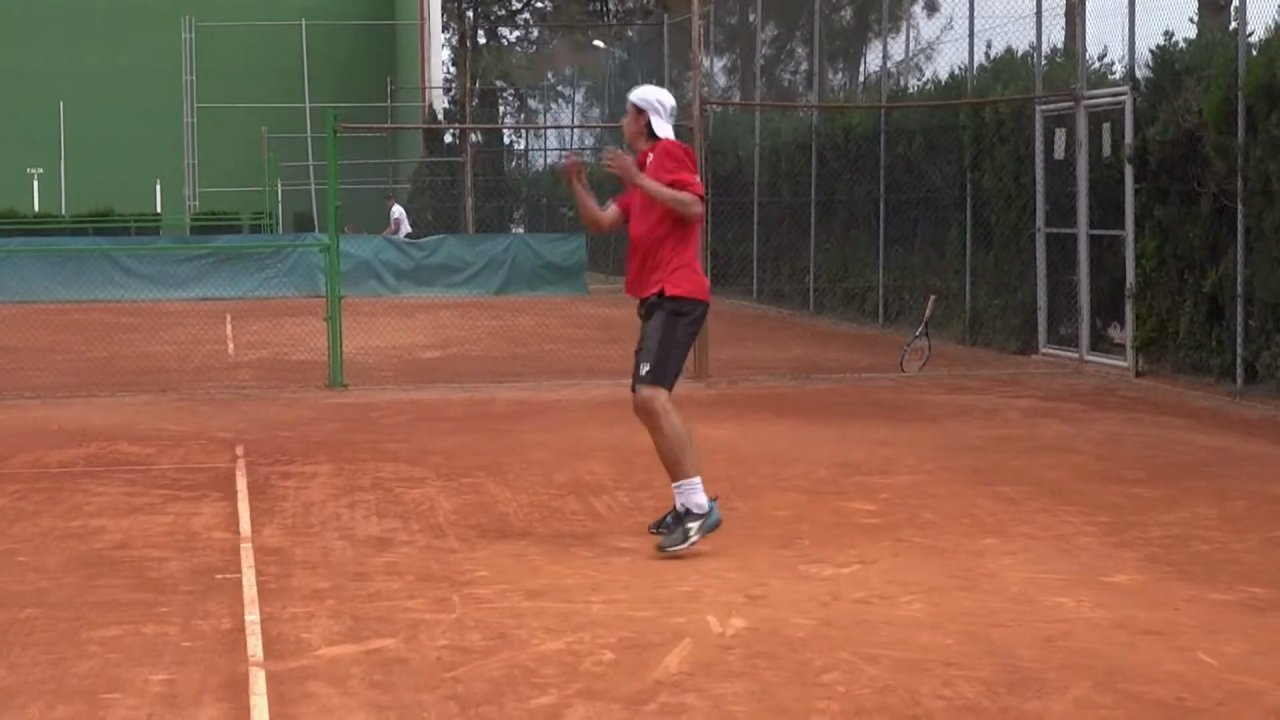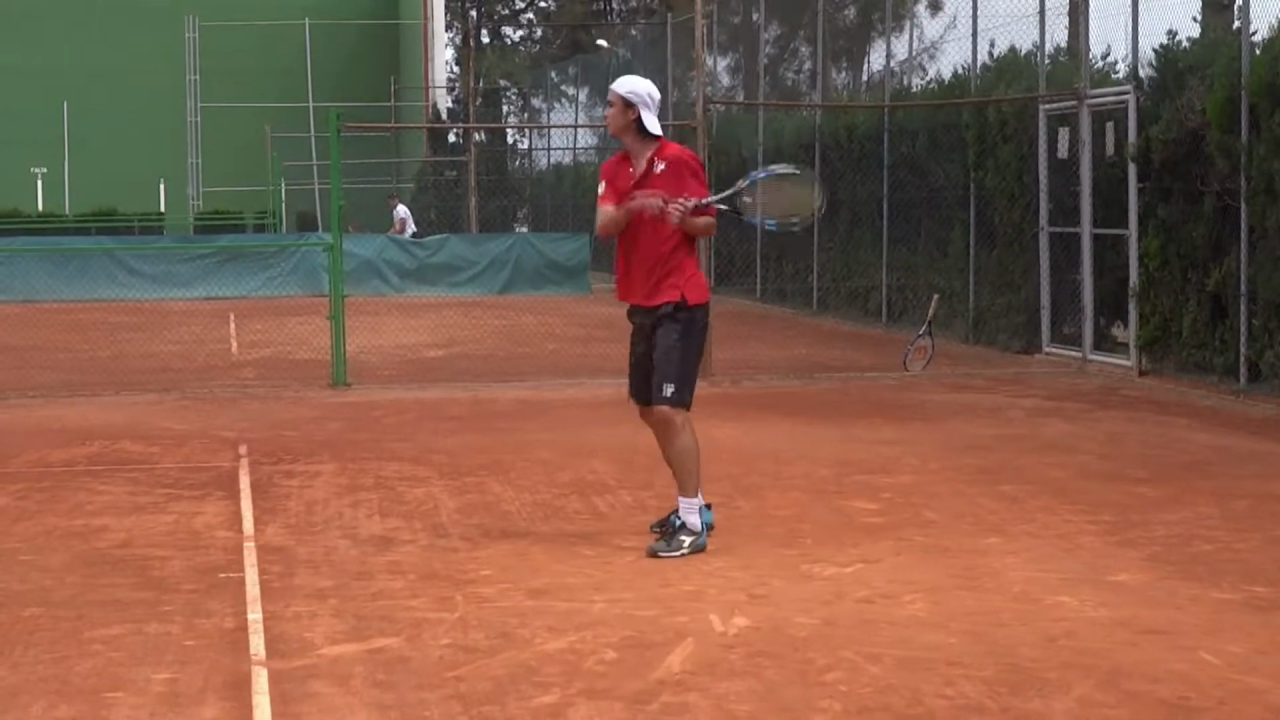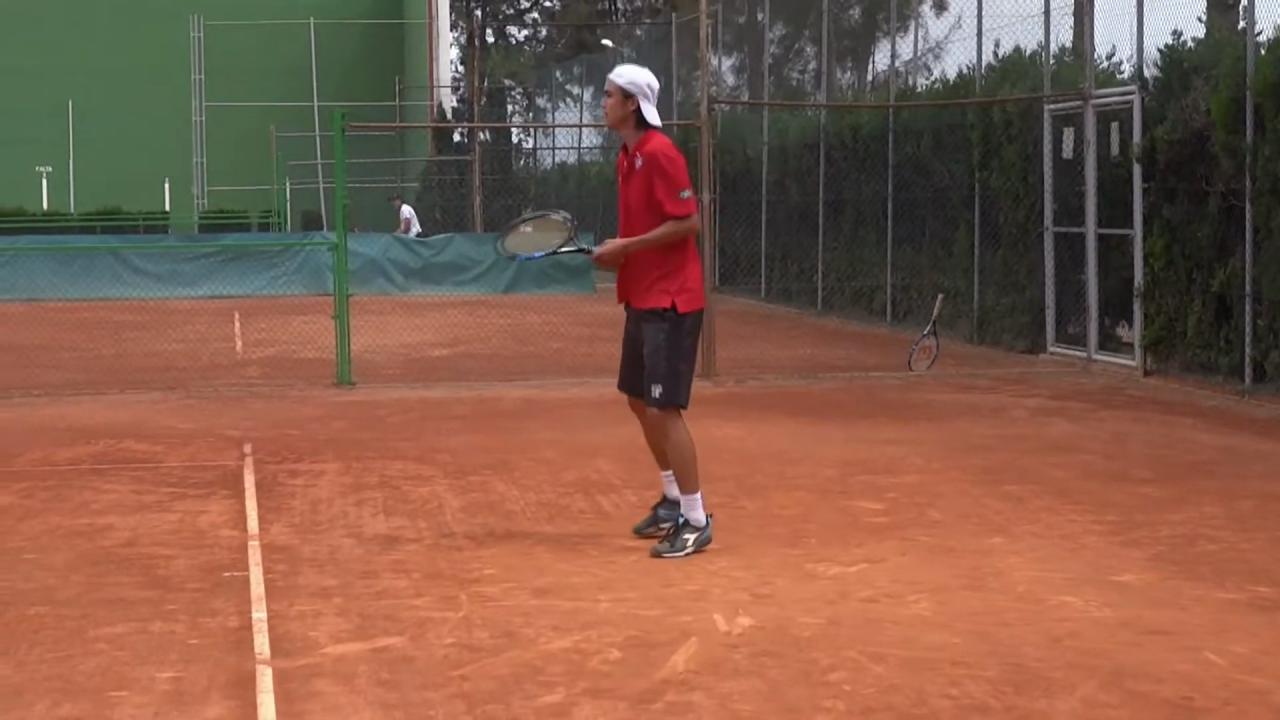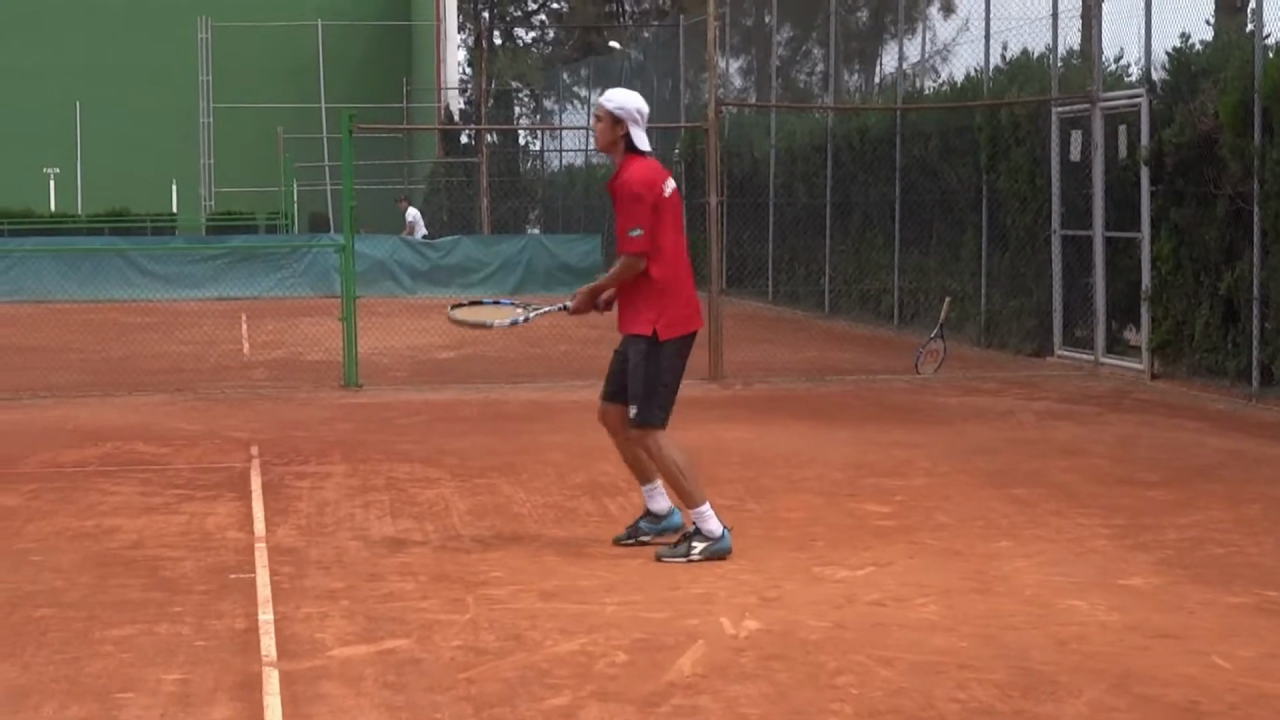
dt=0.3s
person 1, frame 1
left shoulder: (671, 152)
right shoulder: (640, 168)
left elbow: (694, 210)
right elbow: (604, 223)
left wrist: (637, 179)
right wrist: (576, 183)
left hip: (676, 294)
right hip: (661, 297)
left knee: (652, 395)
right knee: (646, 401)
left ankle: (699, 505)
right ankle: (687, 505)
person 1, frame 2
left shoulder: (681, 159)
right shoulder: (612, 169)
left elbow: (709, 221)
right elbow: (603, 224)
left wrist: (683, 217)
right wrist: (634, 207)
left hip: (680, 301)
right hip: (641, 304)
left knee: (670, 411)
right knee: (650, 411)
left ankle: (692, 525)
right ankle: (695, 506)
person 1, frame 3
left shoulder: (660, 153)
right shoulder: (625, 158)
left elbow: (688, 224)
left wrist: (627, 245)
right wrist: (612, 249)
left hip: (672, 301)
right hip: (641, 299)
left knee: (661, 409)
right knee: (639, 403)
left ankle: (695, 520)
right ankle: (675, 497)
person 1, frame 4
left shoulder: (633, 182)
right shoulder: (648, 172)
left elbow: (635, 261)
left wrist: (592, 291)
right wrist: (614, 292)
left hip: (658, 321)
right hip: (648, 317)
left knee: (647, 430)
right knee: (612, 412)
left ankle: (711, 531)
right ankle: (660, 510)
